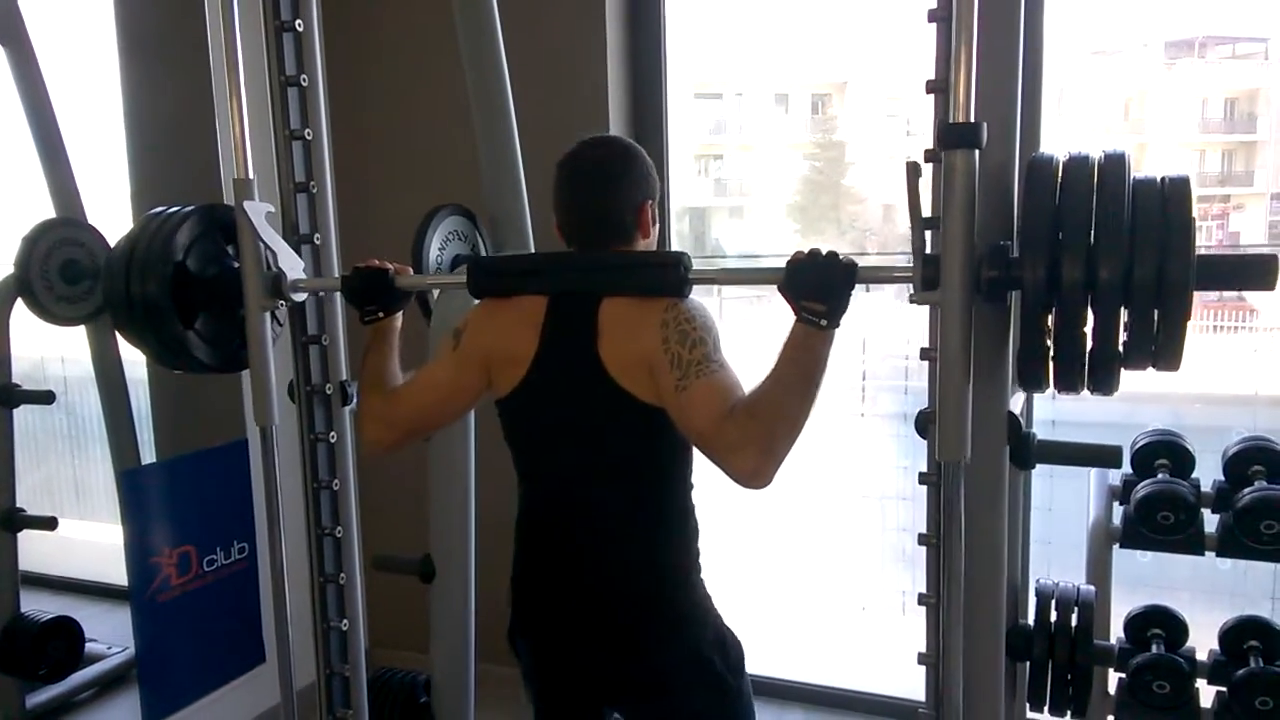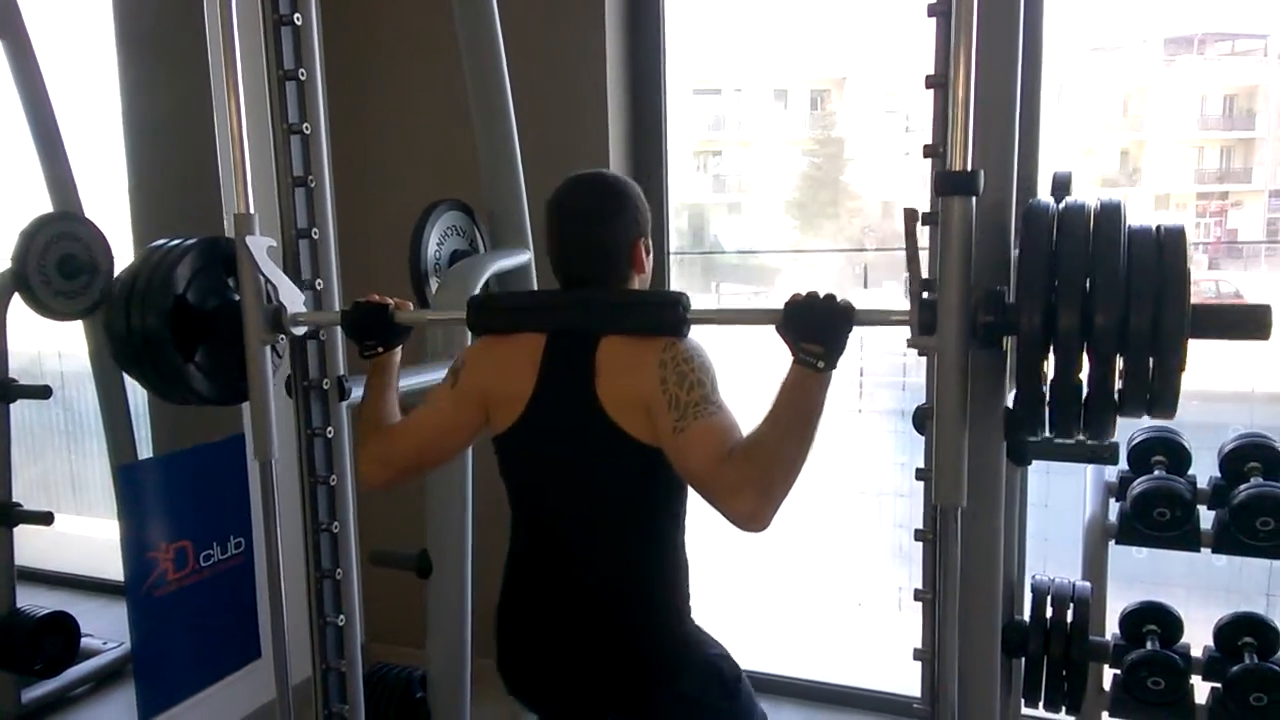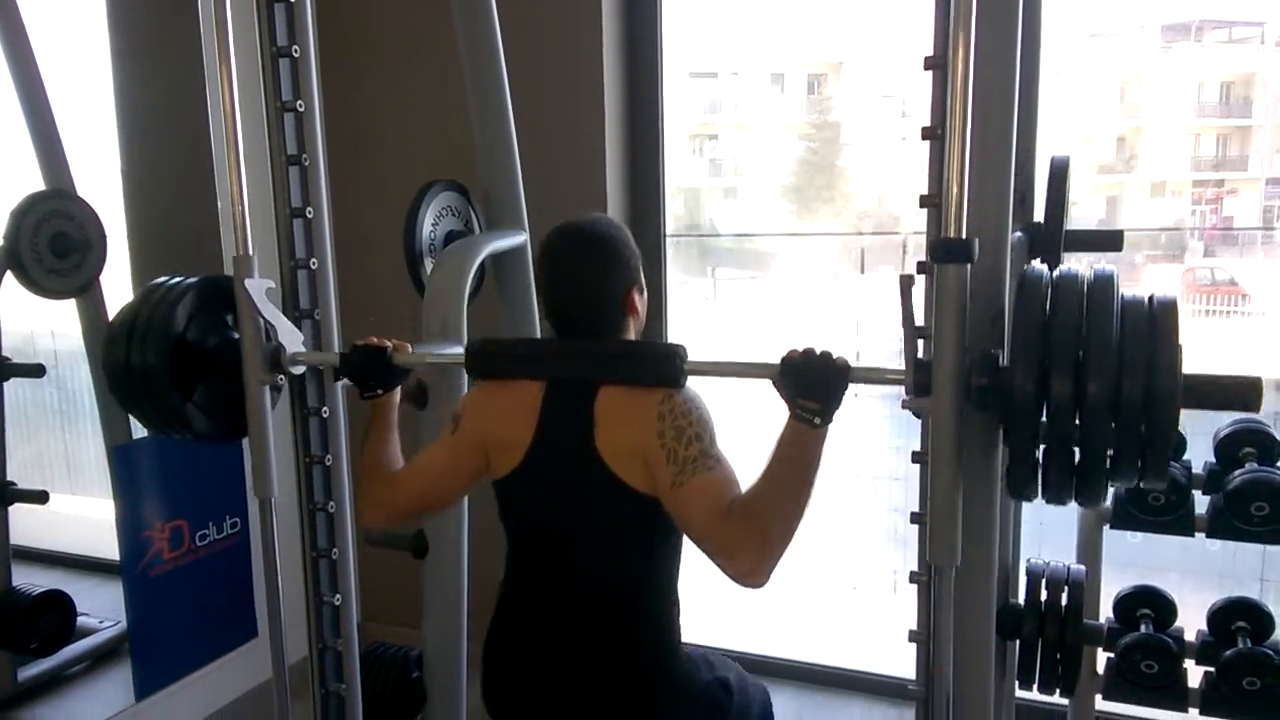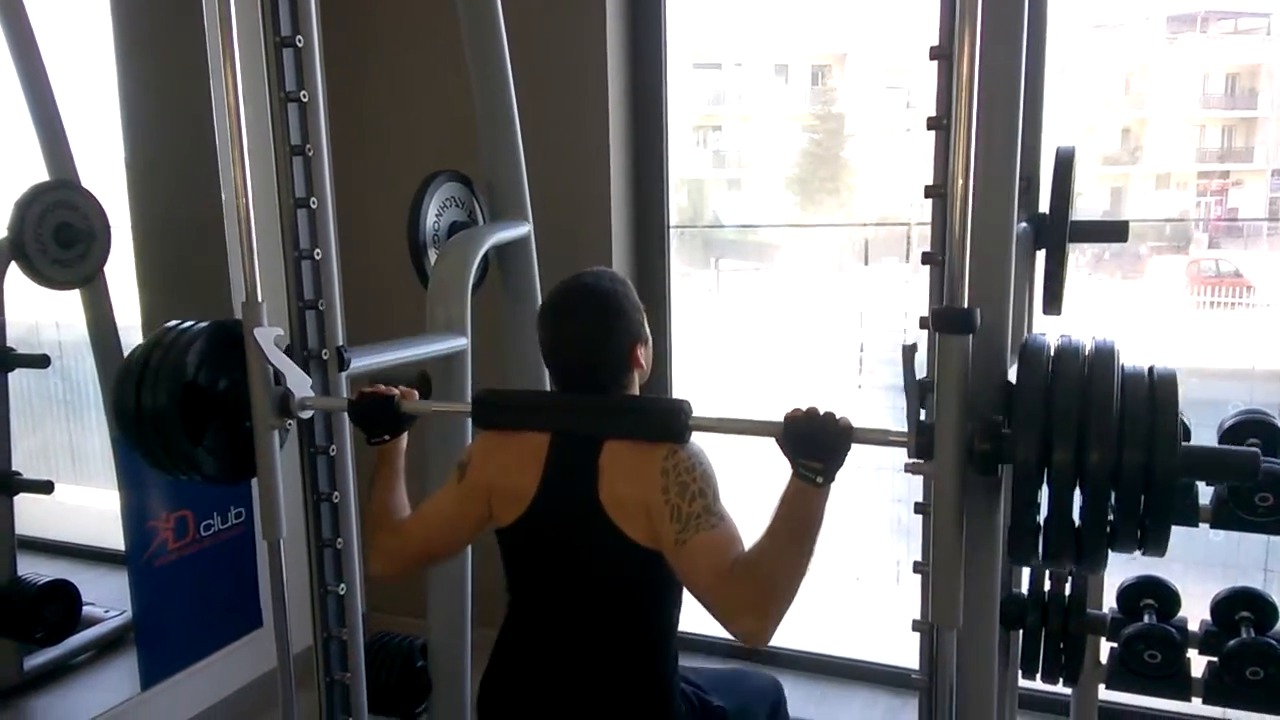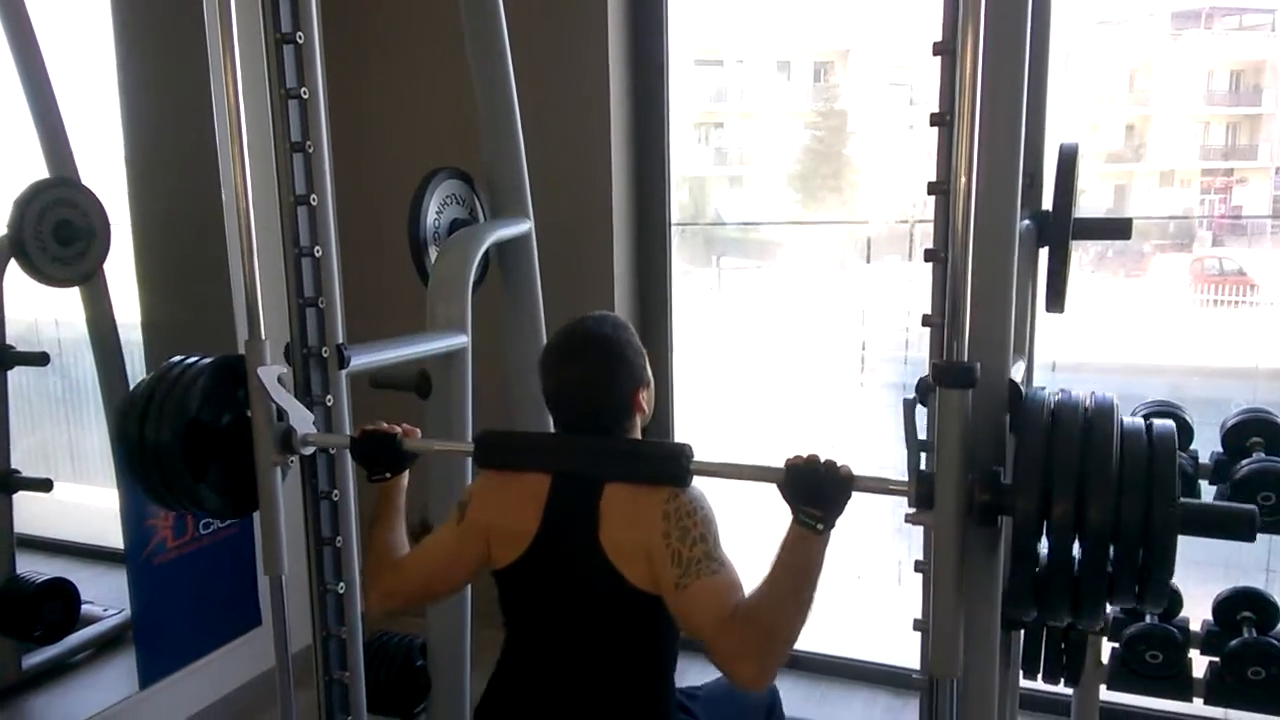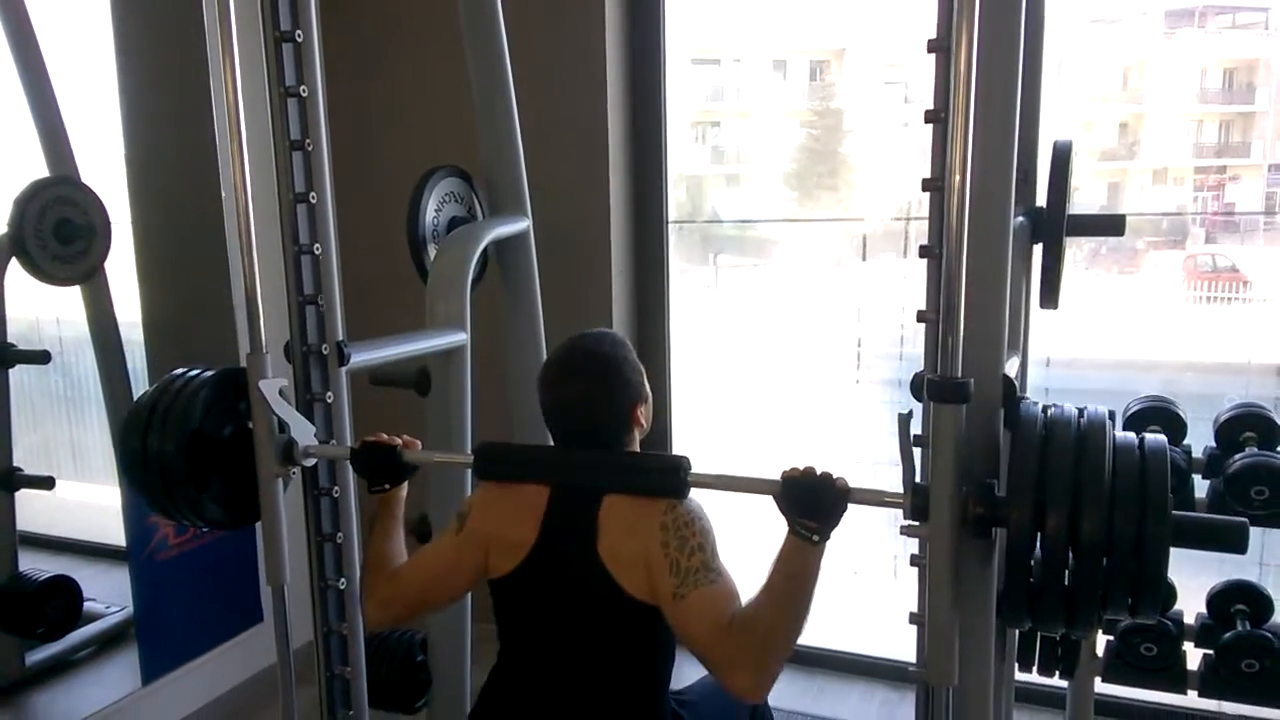
dt=0.2s
person 1, frame 1
left shoulder: (501, 318)
right shoulder: (662, 318)
left elbow: (380, 426)
right elbow: (749, 456)
left wrist: (383, 319)
right wrist: (814, 322)
left hip: (543, 615)
right hip: (654, 619)
person 1, frame 2
left shoulder: (498, 355)
right shoulder: (659, 358)
left elbow: (378, 463)
right elbow: (747, 497)
left wrist: (382, 353)
right wrist: (811, 364)
left hip: (530, 651)
right hip: (642, 656)
person 1, frame 3
left shoulder: (497, 400)
right shoulder: (658, 406)
left elbow: (382, 505)
right elbow: (746, 552)
left wrist: (383, 396)
right wrist: (808, 415)
person 1, frame 4
left shoulder: (502, 450)
right shoulder: (662, 462)
left elbow: (388, 554)
right elbow: (750, 613)
left wrist: (389, 441)
right wrist: (811, 477)
person 1, frame 5
left shoulder: (501, 490)
right shoulder: (664, 506)
left elbow: (385, 593)
right elbow: (749, 663)
left wrist: (391, 479)
right wrist: (811, 525)
person 1, frame 6
left shoulder: (499, 502)
right shoulder: (661, 518)
left elbow: (381, 605)
right elbow: (745, 673)
left wrist: (391, 489)
right wrist: (806, 535)
